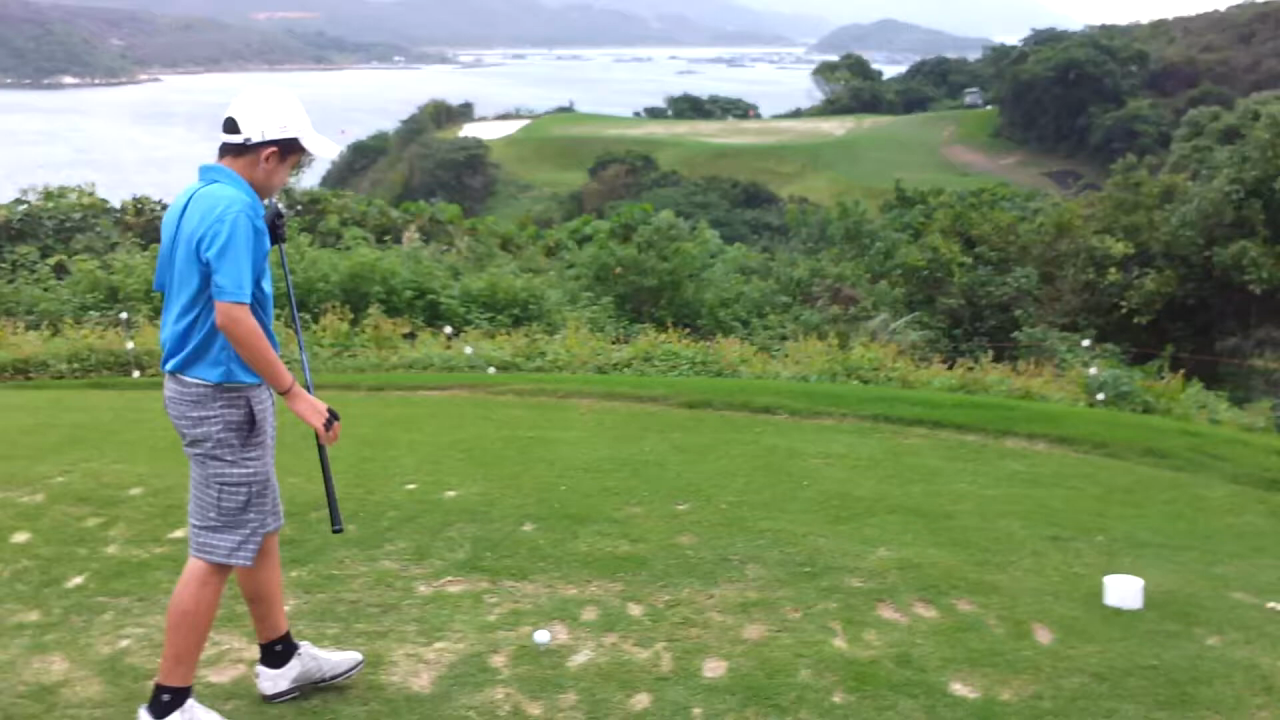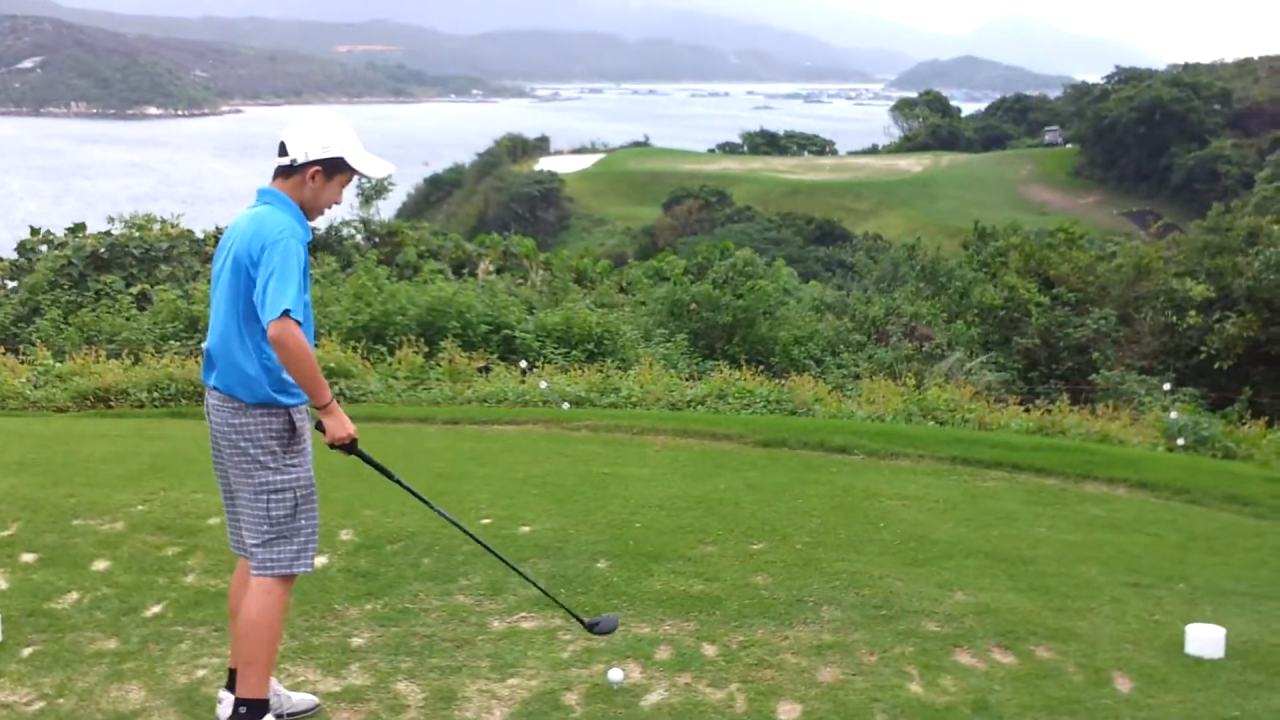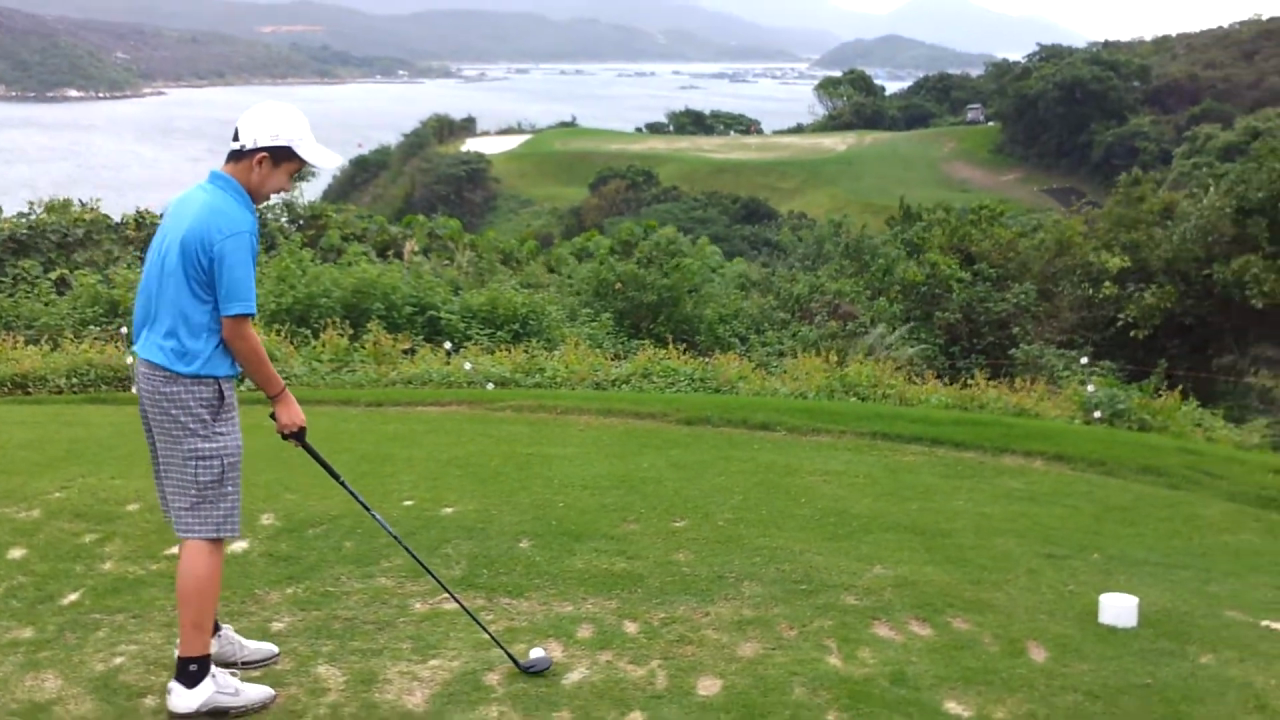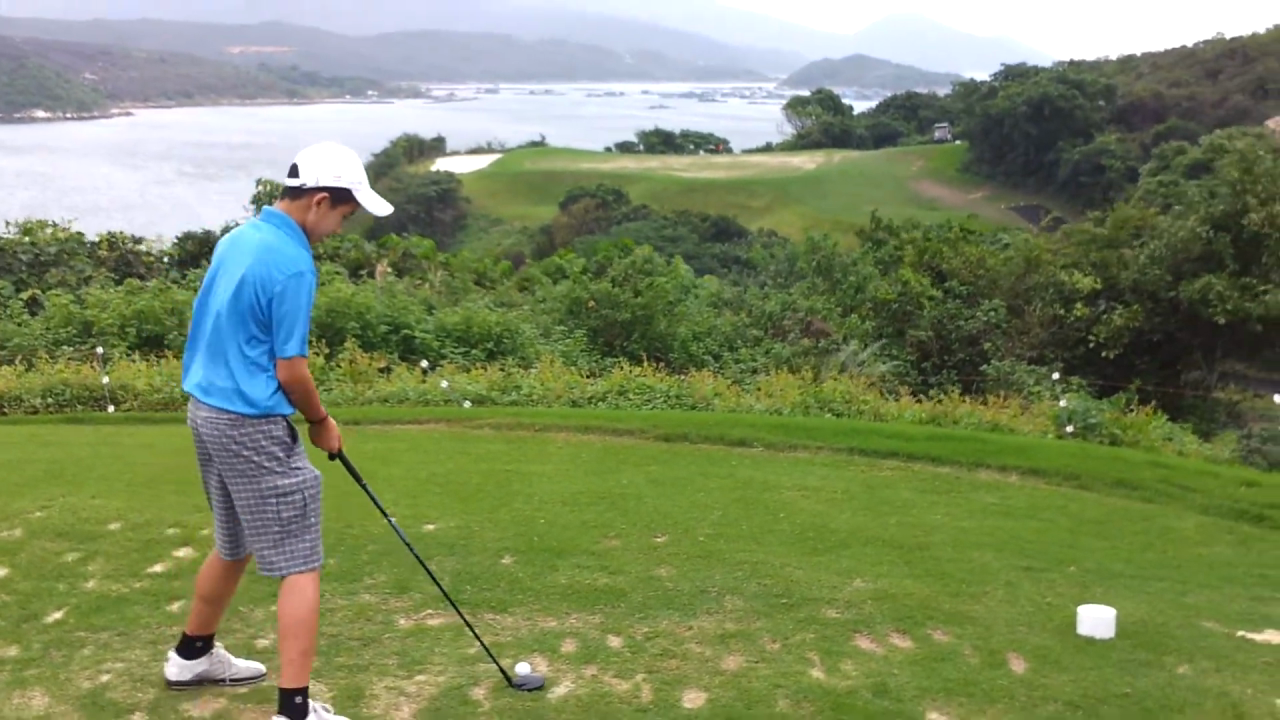
dt=1s
person 1, frame 1
left shoulder: (185, 205)
right shoulder: (235, 211)
right elbow: (231, 315)
right wrist: (295, 393)
left hip: (197, 386)
right hip: (223, 397)
left knee: (258, 531)
right knee: (215, 552)
left ankle: (283, 659)
person 1, frame 2
left shoulder: (247, 223)
right shoulder: (281, 233)
right elbow: (282, 330)
right wrist: (329, 407)
left hip: (231, 404)
right hip: (265, 415)
left knee: (255, 557)
right knee: (276, 566)
person 1, frame 3
left shoulder: (190, 200)
right shoulder: (233, 223)
right elbow: (236, 329)
right wrist: (282, 397)
left hip: (159, 372)
right hip: (194, 386)
left knee: (198, 521)
right knee: (205, 530)
left ankle: (205, 634)
person 1, frame 4
left shoulder: (236, 240)
right shoulder: (293, 264)
left elbow: (203, 331)
right elbow: (291, 371)
right wrist: (322, 424)
left hip: (207, 413)
right hip: (255, 428)
left knee: (234, 545)
right knee: (299, 567)
left ankle: (192, 653)
